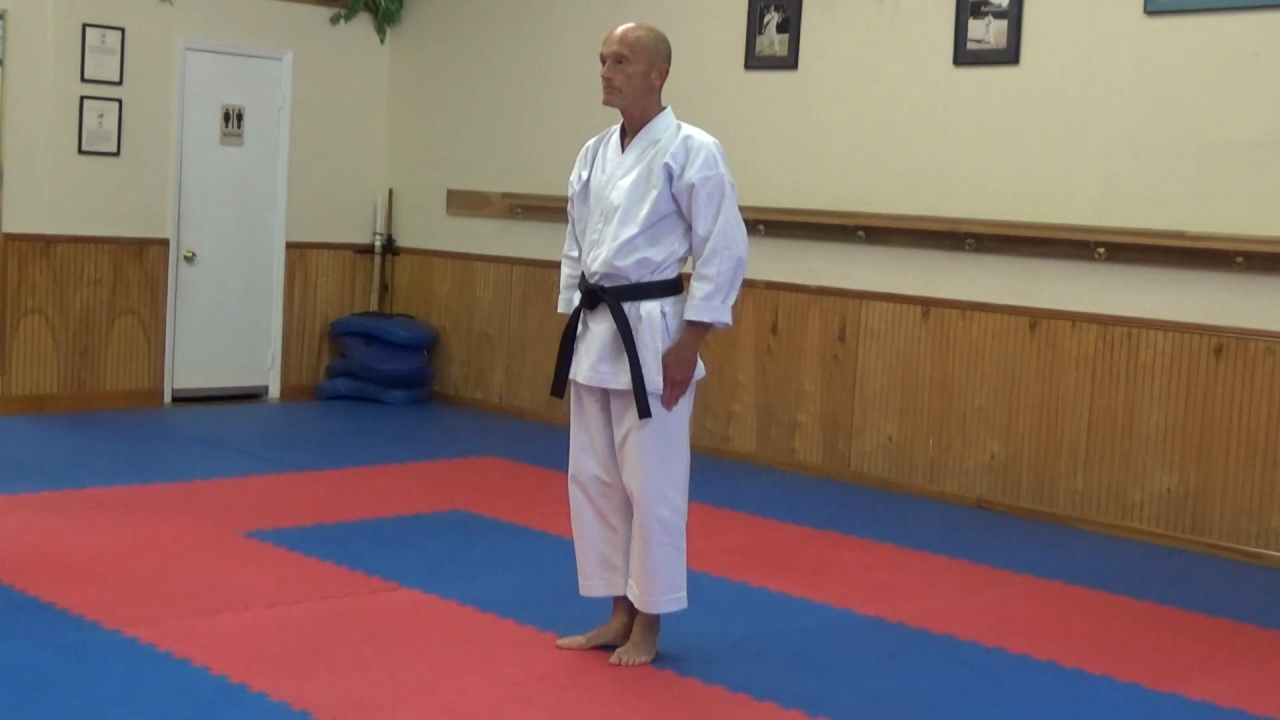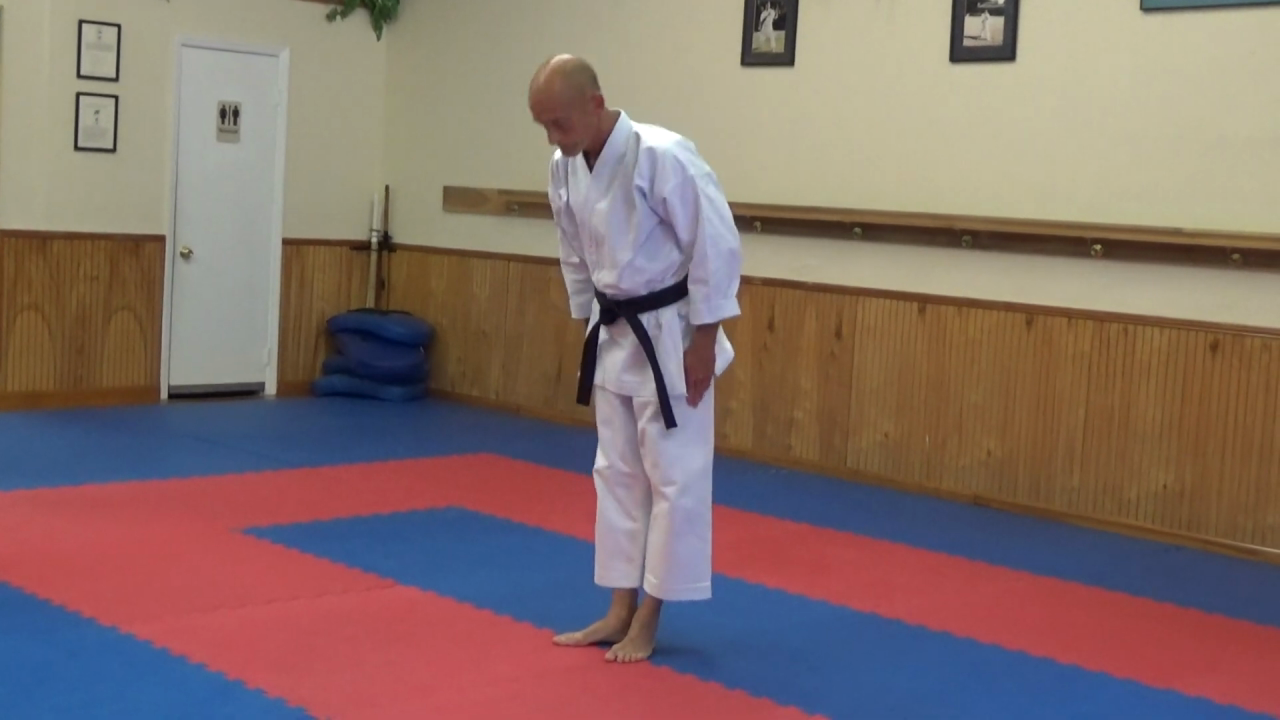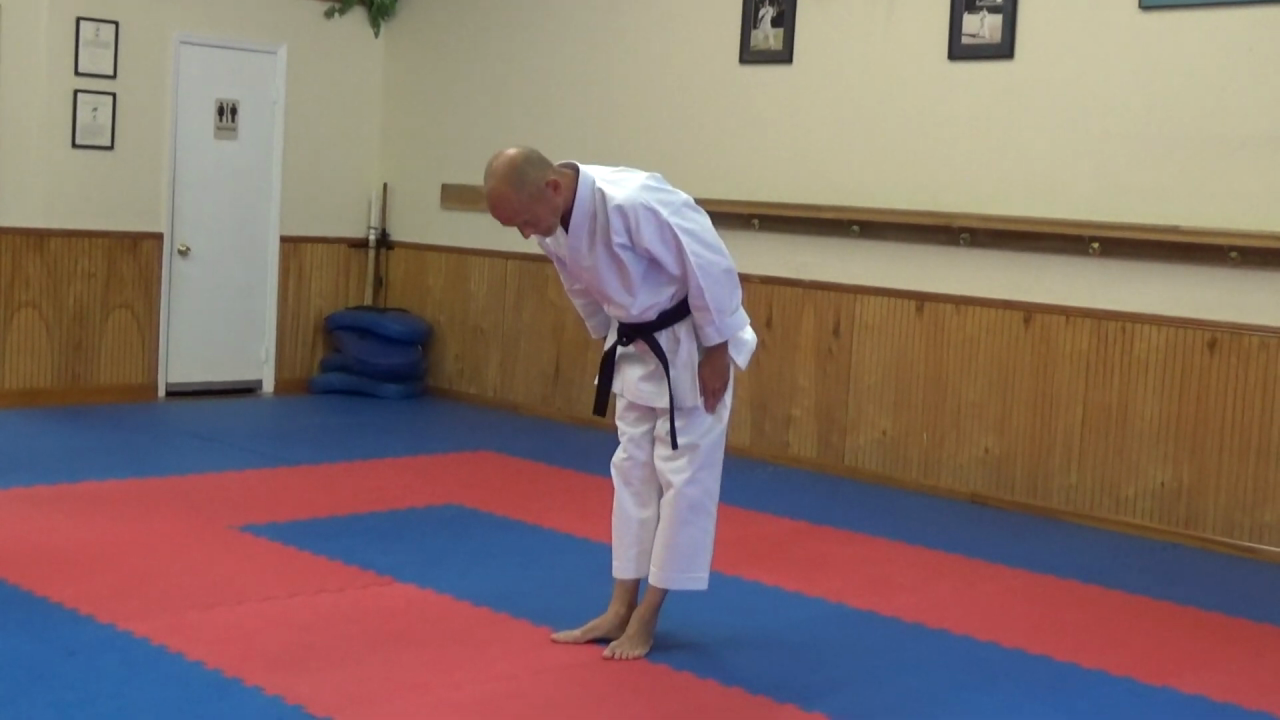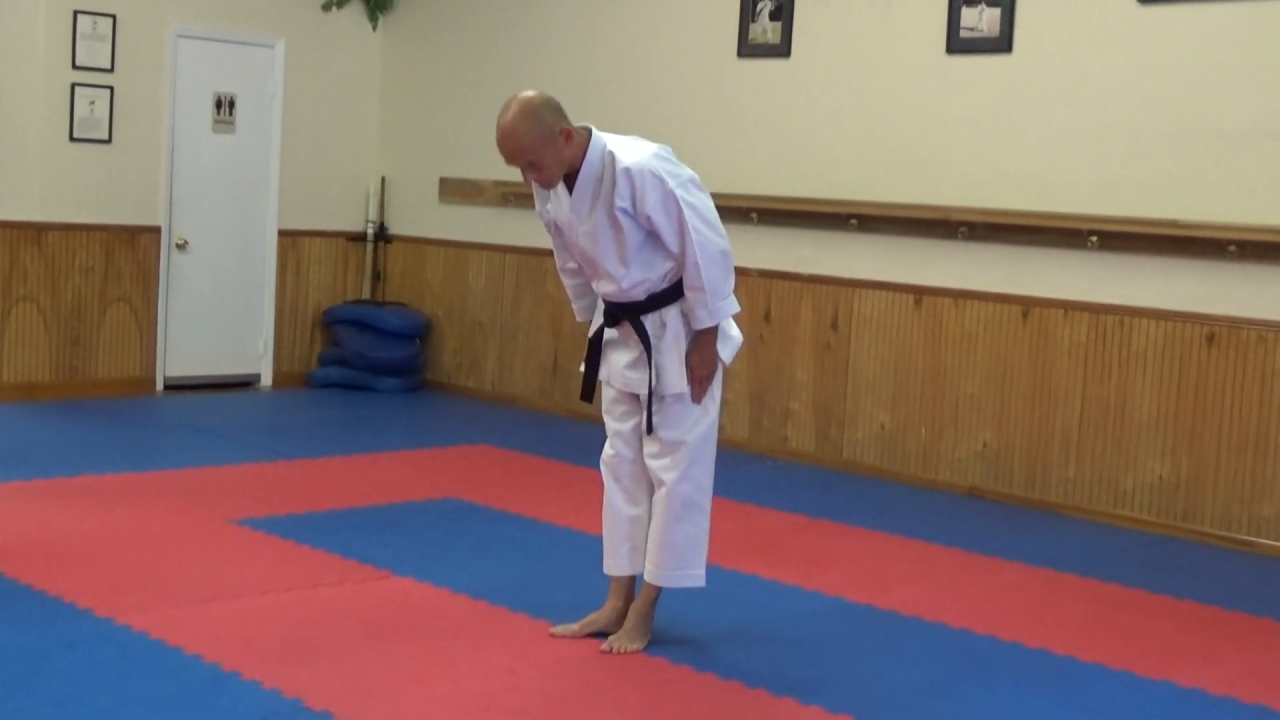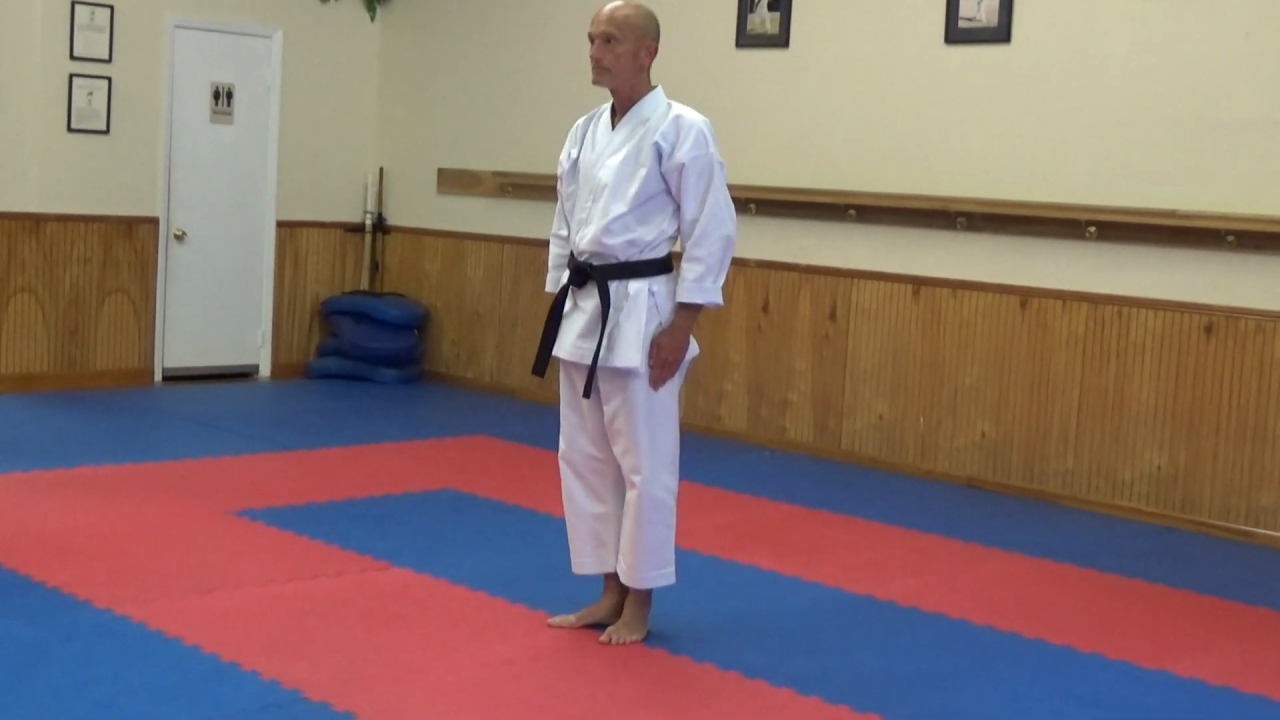
dt=1s
person 1, frame 1
left shoulder: (693, 151)
right shoulder: (594, 153)
left elbow: (724, 252)
left wrist: (689, 343)
right wrist: (574, 325)
left hip: (652, 333)
right hip: (593, 332)
left knee: (651, 483)
right knee: (593, 479)
left ankle: (647, 625)
right ankle: (618, 614)
person 1, frame 2
left shoulder: (663, 156)
right shoulder: (565, 168)
left elbow: (717, 246)
left wrist: (703, 342)
right wrist: (594, 327)
left hip: (672, 336)
right hip: (615, 337)
left knee: (675, 477)
right knee: (617, 472)
left ankle: (648, 620)
right ankle: (620, 610)
person 1, frame 3
left shoulder: (632, 202)
right shoulder: (551, 222)
left elbow: (710, 266)
left wrist: (715, 352)
right wrist: (614, 345)
left hip: (693, 340)
right hip: (638, 344)
left knee: (683, 473)
right knee: (633, 470)
left ankle: (646, 617)
right ankle: (620, 609)
person 1, frame 4
left shoulder: (643, 169)
right shoulder: (551, 187)
left elbow: (707, 250)
left wrist: (704, 341)
right wrist: (598, 330)
left hip: (678, 330)
right hip: (622, 333)
left knee: (675, 468)
right knee: (622, 464)
left ankle: (643, 610)
right ankle: (617, 602)
person 1, frame 5
left shoulder: (683, 129)
right shoulder: (583, 131)
left elbow: (712, 232)
left wrist: (681, 326)
right wrist: (562, 304)
left hip: (640, 310)
right hip: (581, 309)
left knee: (642, 462)
right knee: (584, 457)
left ankle: (638, 603)
right ankle: (609, 593)
